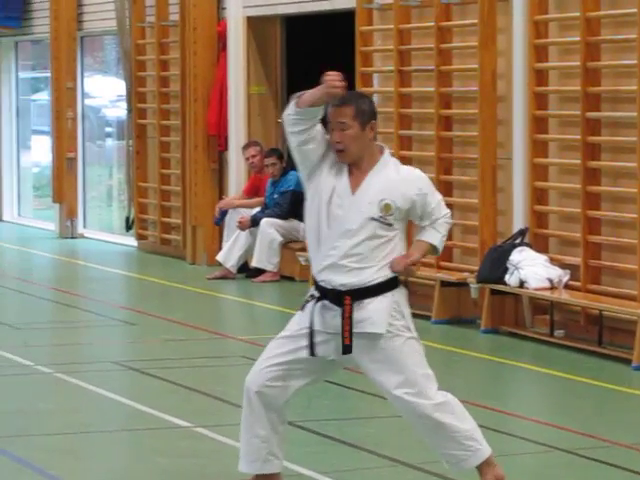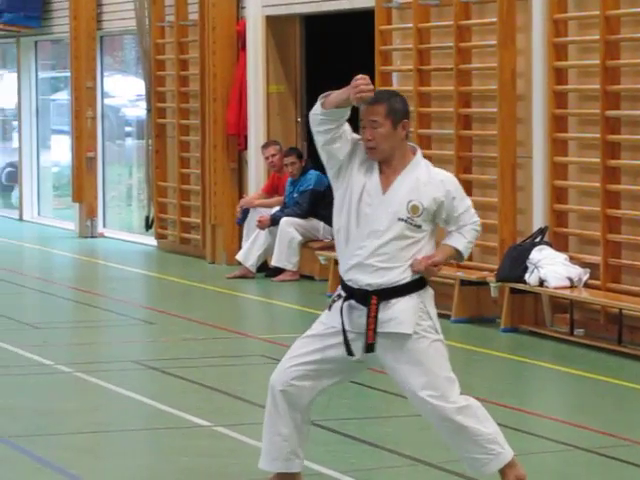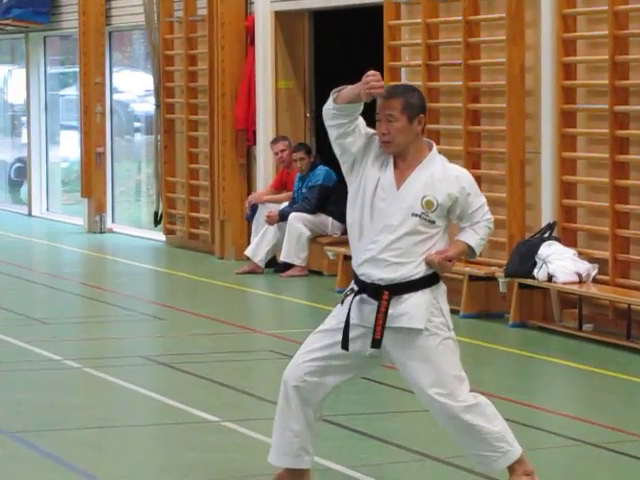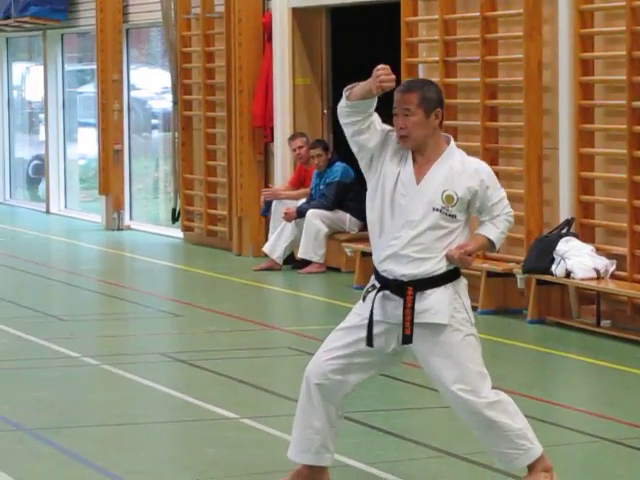
dt=0.2s
person 1, frame 1
left shoulder: (407, 180)
right shoulder: (319, 161)
left elbow: (439, 219)
right elbow: (297, 116)
left wrist: (416, 252)
right wrist: (321, 95)
left hip: (378, 312)
right hip: (323, 310)
left knee: (421, 396)
right knee: (262, 383)
person 1, frame 2
left shoulder: (437, 183)
right shoulder: (351, 162)
left elbow: (467, 225)
right elbow: (322, 119)
left wrist: (440, 256)
right wrist: (347, 96)
left hip: (404, 312)
right hip: (349, 309)
left knee: (443, 400)
right knee: (288, 382)
person 1, frame 3
left shoulder: (451, 178)
right shoulder: (366, 157)
left elbow: (481, 222)
right elbow: (336, 114)
left wrist: (454, 251)
right wrist: (357, 92)
left hip: (416, 307)
right hip: (362, 303)
left knee: (450, 397)
right knee: (301, 377)
person 1, frame 4
left shoulder: (471, 171)
right shoulder: (384, 152)
left elbow: (501, 214)
right elbow: (351, 112)
left wrist: (475, 244)
right wrist: (370, 88)
left hip: (438, 303)
right hip: (383, 299)
left knee: (472, 393)
right knee: (323, 374)
person 2, frame 1
left shoulder: (293, 180)
right shoulder: (272, 182)
left elbow: (282, 211)
right elbow: (266, 208)
left wrist: (252, 220)
right wrist: (250, 220)
left hip: (302, 226)
right hip: (286, 222)
left knee: (267, 224)
right knee: (249, 228)
left ankle: (272, 271)
right ankle: (229, 268)
person 2, frame 2
left shoulder: (313, 178)
right shoulder: (292, 181)
left elbow: (302, 210)
right elbow: (285, 208)
left wrist: (272, 219)
right wrist: (270, 218)
left hip: (324, 225)
right hip: (307, 221)
left knee: (287, 222)
right knee: (269, 227)
left ankle: (291, 271)
right ankle: (248, 267)
person 2, frame 3
left shoulder: (322, 174)
right shoulder: (300, 176)
left elbow: (311, 206)
right elbow: (294, 203)
left wrist: (281, 214)
right wrist: (279, 214)
left hip: (333, 221)
right hip: (316, 217)
left knee: (295, 218)
right knee: (278, 222)
left ankle: (300, 266)
right ankle: (257, 262)
person 2, frame 4
left shoulder: (339, 170)
right shoulder: (318, 173)
left elbow: (329, 202)
right elbow: (312, 200)
left wrist: (299, 211)
right wrist: (296, 210)
left hip: (351, 217)
right hip: (334, 214)
left knee: (313, 215)
right knee: (296, 219)
left ankle: (318, 262)
right ankle: (275, 259)
